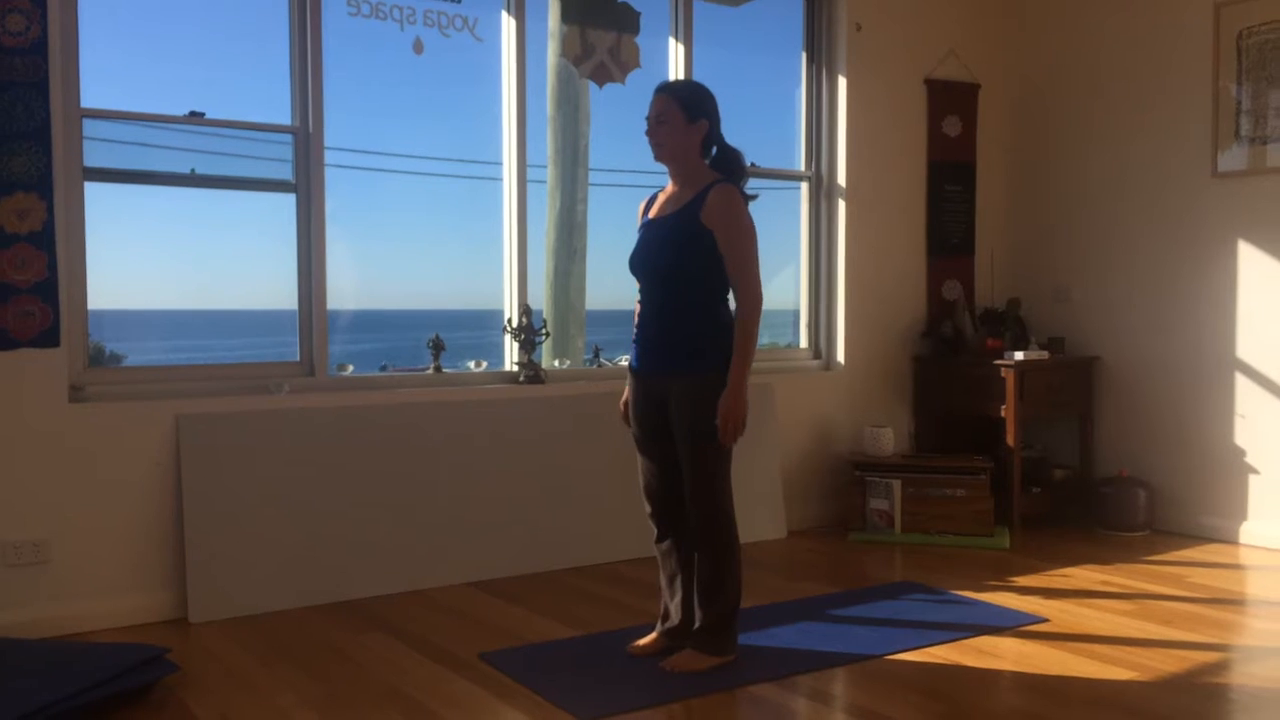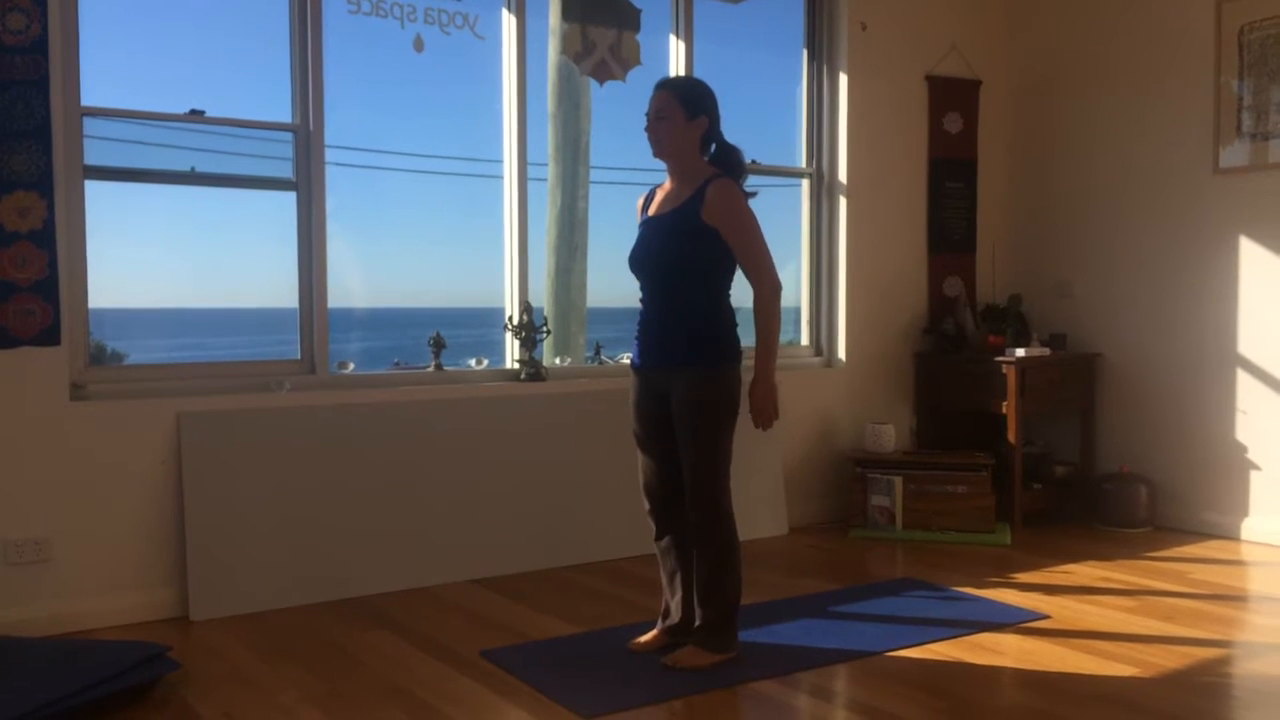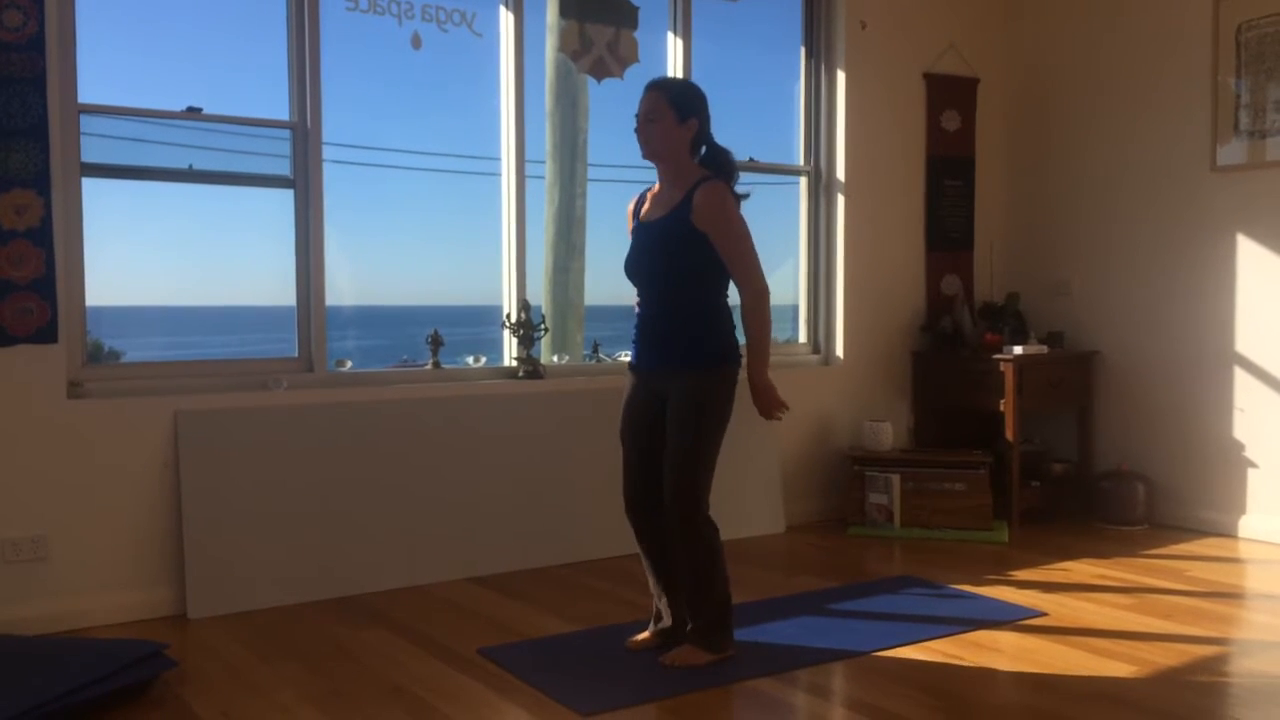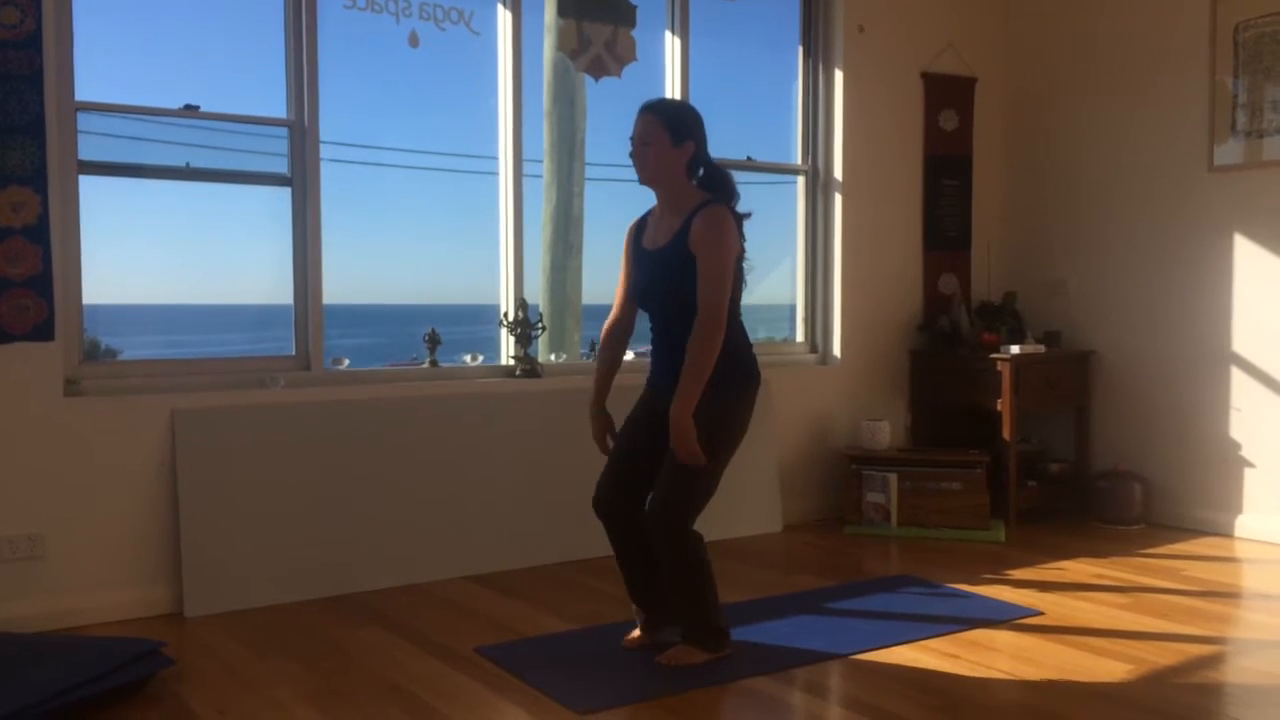
dt=0.7s
person 1, frame 1
left shoulder: (721, 201)
right shoulder: (650, 206)
left elbow: (748, 299)
left wrist: (736, 387)
right wrist: (632, 379)
left hip: (702, 375)
right hip: (651, 375)
left knee: (706, 505)
right knee: (664, 506)
left ankle: (715, 637)
right ankle: (675, 623)
person 1, frame 2
left shoulder: (720, 196)
right shoulder: (650, 200)
left elbow: (767, 287)
left wrist: (763, 376)
left hip: (705, 368)
right hip: (651, 368)
left knee: (705, 501)
right knee: (663, 501)
left ankle: (716, 634)
right ankle: (676, 620)
person 1, frame 3
left shoulder: (710, 198)
right shoulder: (639, 206)
left elbow: (754, 290)
left wrist: (758, 377)
left hip: (702, 372)
right hip: (648, 371)
left knee: (683, 503)
right knee: (641, 501)
left ankle: (711, 634)
right ankle: (670, 620)
person 1, frame 4
left shoulder: (714, 221)
right shoulder: (640, 231)
left elbow: (712, 322)
right elbow: (620, 321)
left wrist: (684, 412)
right wrist: (598, 400)
left hip: (721, 389)
right hip: (663, 386)
left knee: (668, 514)
right knee: (612, 499)
left ankle: (706, 634)
right ankle: (657, 614)
